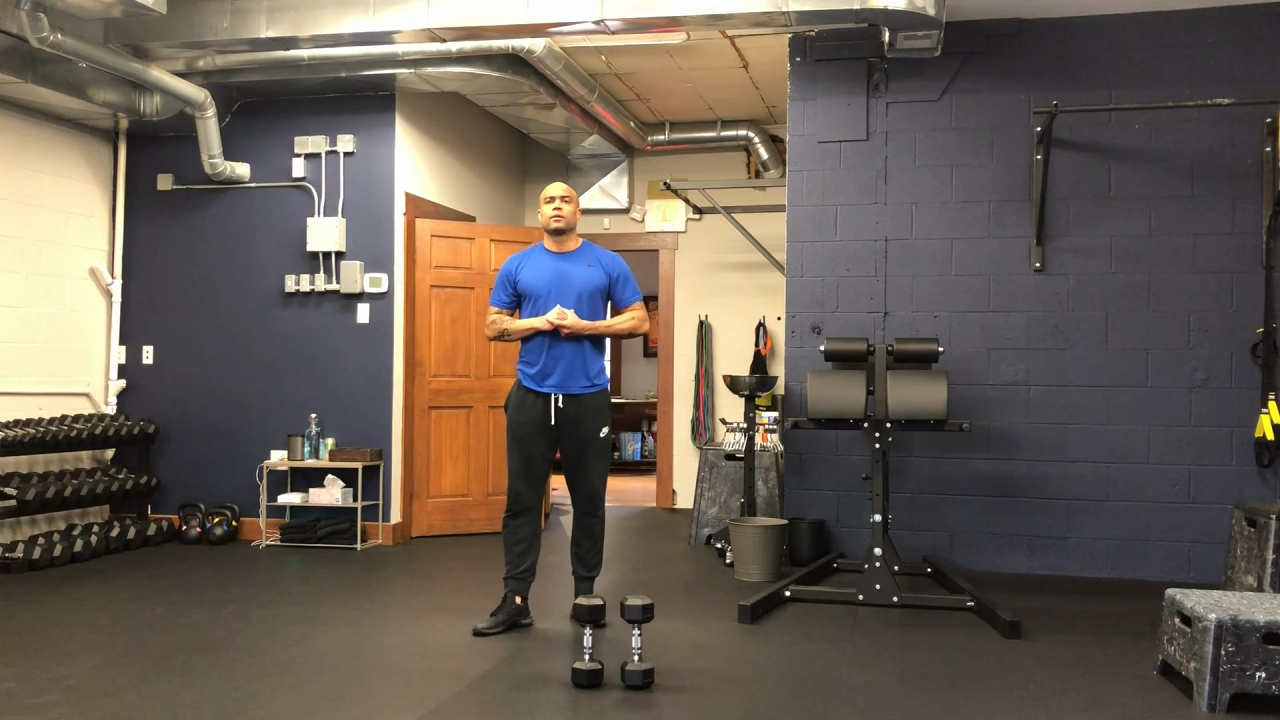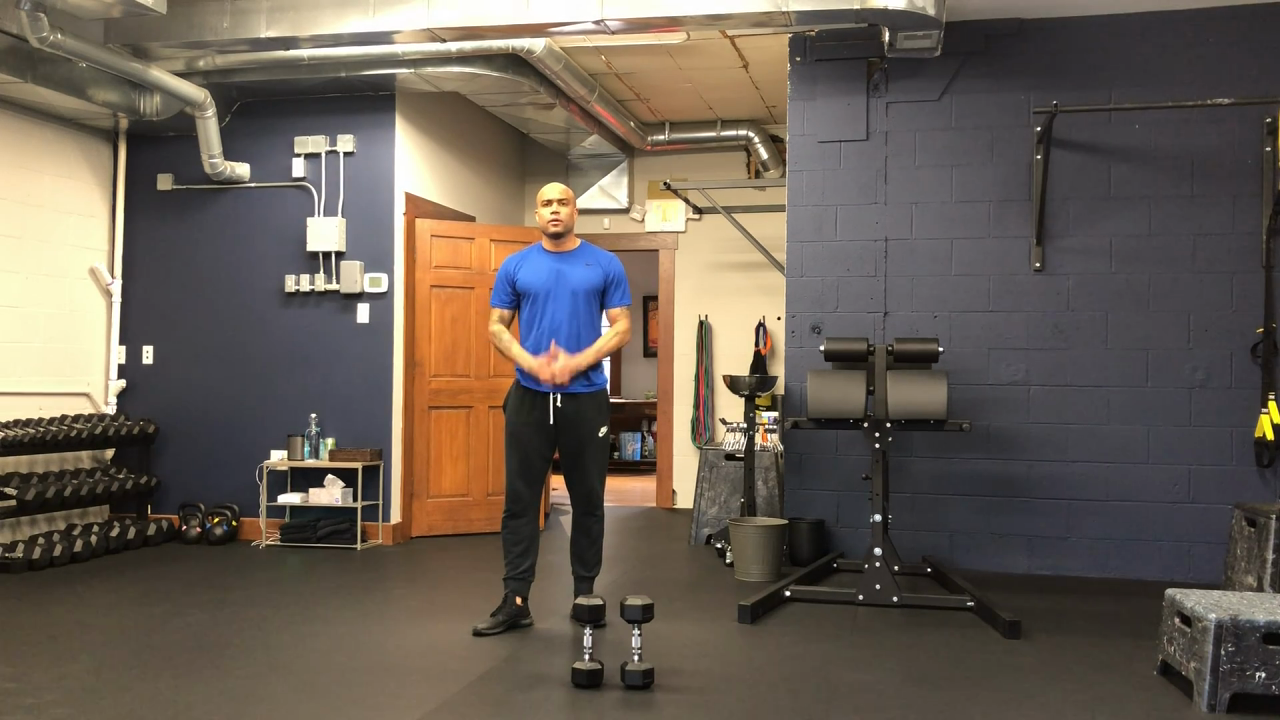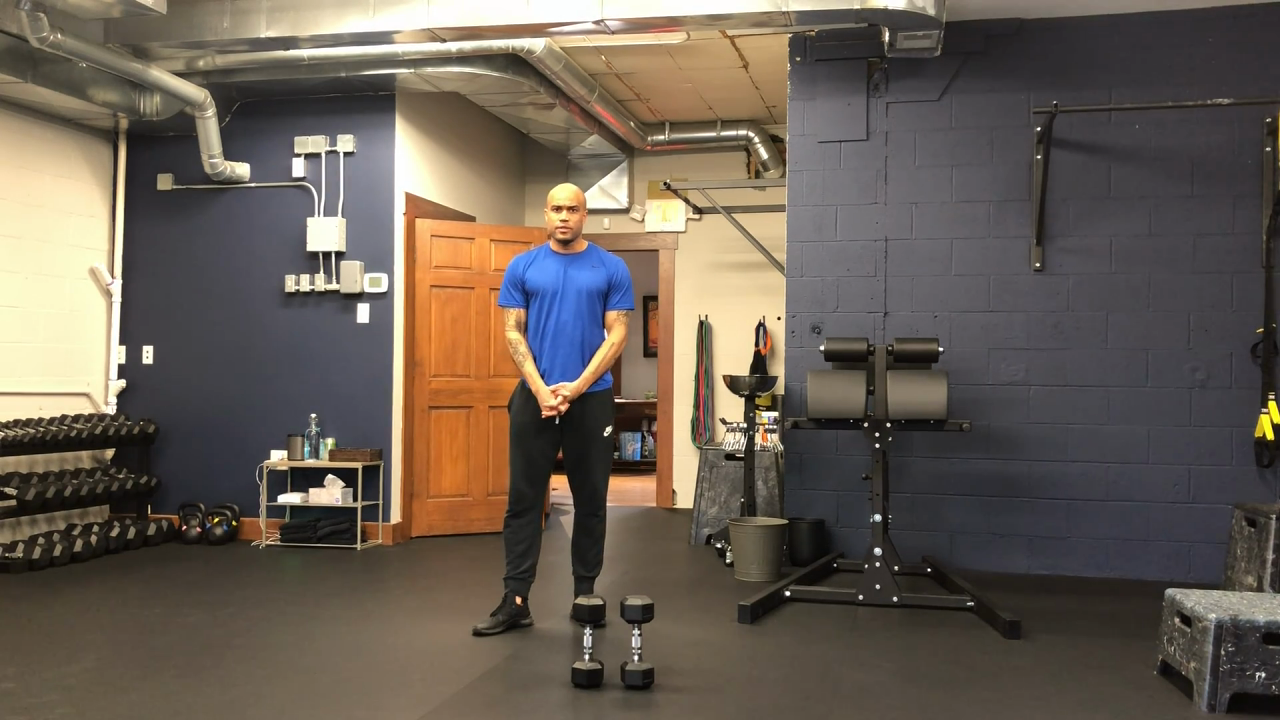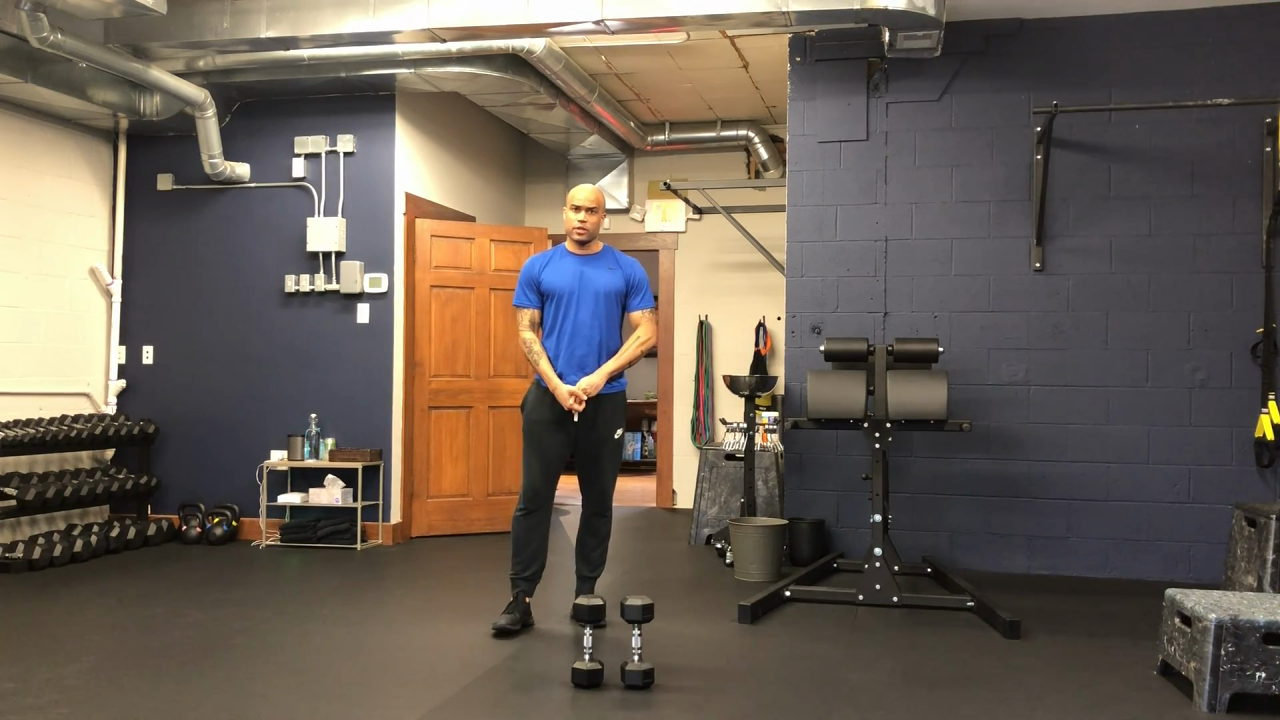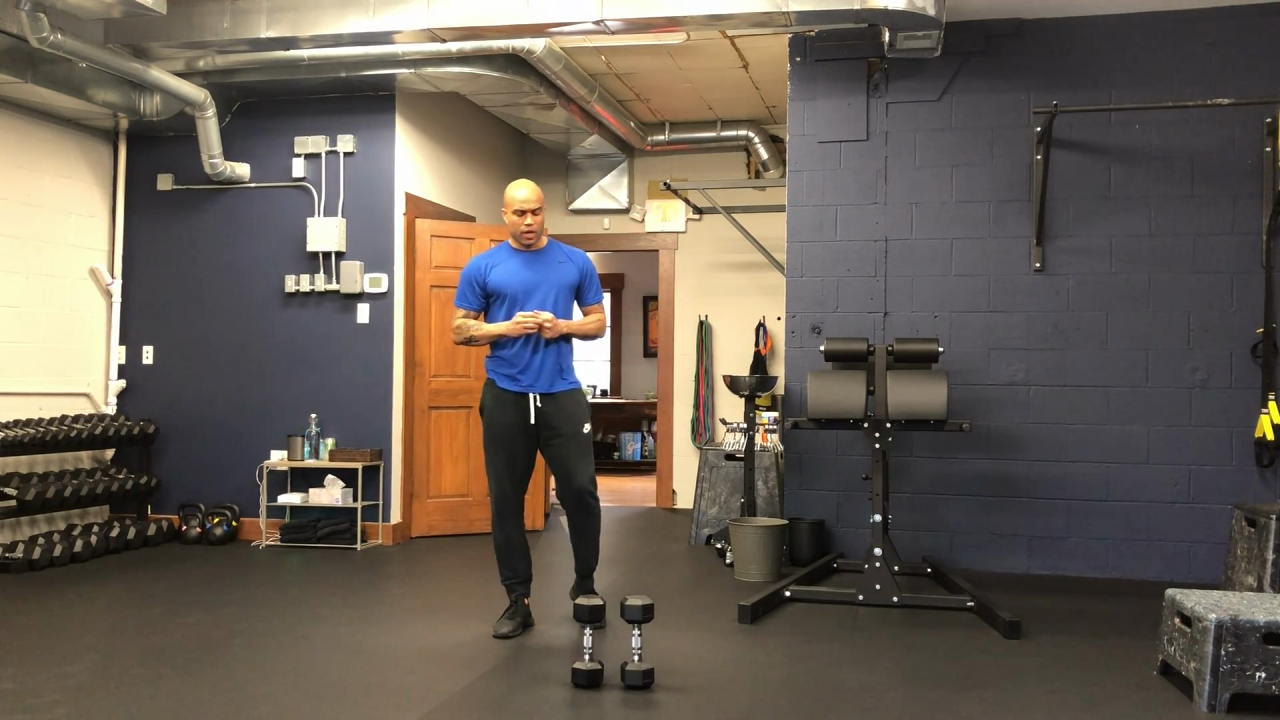
dt=1s
person 1, frame 1
left shoulder: (607, 263)
right shoulder: (516, 265)
left elbow: (639, 321)
right elbow: (492, 326)
left wrist: (584, 326)
right wrist: (538, 322)
left hip: (587, 398)
right hip: (531, 396)
left knee: (588, 501)
right knee: (522, 500)
left ankle: (585, 595)
right ankle: (515, 600)
person 1, frame 2
left shoulder: (605, 265)
right shoulder: (515, 266)
left elbow: (621, 330)
right elbow: (497, 329)
left wrist: (574, 363)
right wrist: (532, 363)
left hip: (586, 397)
right hip: (529, 398)
left knee: (588, 501)
right knee: (520, 500)
left ankle: (585, 595)
right ankle: (516, 600)
person 1, frame 3
left shoulder: (611, 268)
right shoulder: (522, 267)
left elbow: (617, 335)
right elbow: (513, 332)
left wrist: (576, 388)
right wrist: (540, 389)
left hip: (592, 399)
right hip: (534, 397)
left knee: (590, 501)
right knee: (524, 499)
left ankle: (585, 594)
right ankle: (516, 599)
person 1, frame 4
left shoulder: (628, 270)
right shoulder: (538, 267)
left elbow: (646, 332)
right elbow: (527, 332)
left wrist: (600, 376)
right wrist: (556, 384)
left hip: (606, 399)
right hip: (548, 397)
left knee: (598, 501)
right knee: (534, 498)
left ankle: (586, 593)
right ankle: (521, 598)
person 1, frame 5
left shoulder: (576, 262)
right shoulder: (482, 267)
left elbow: (598, 322)
right elbow: (460, 330)
left wrist: (562, 326)
right wrist: (505, 327)
left hip: (563, 394)
right hip: (506, 396)
left knee: (580, 491)
right knee: (506, 501)
left ankle: (585, 585)
right ankle: (518, 600)
